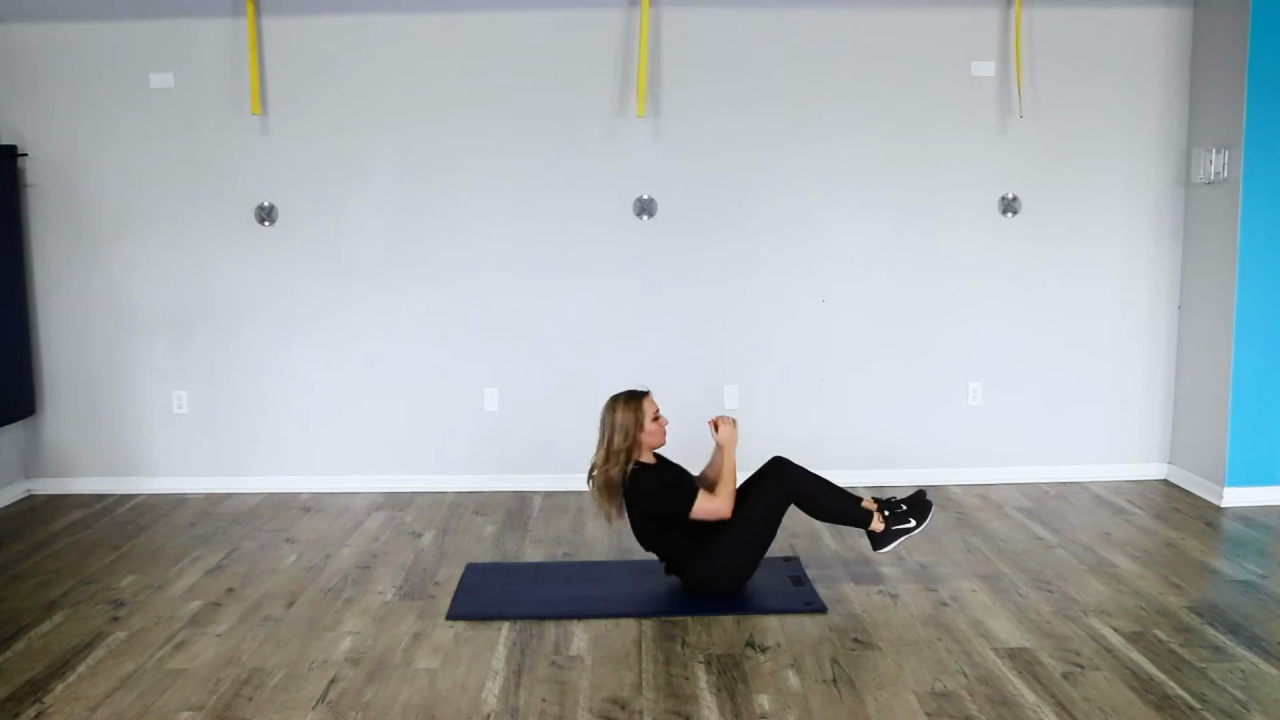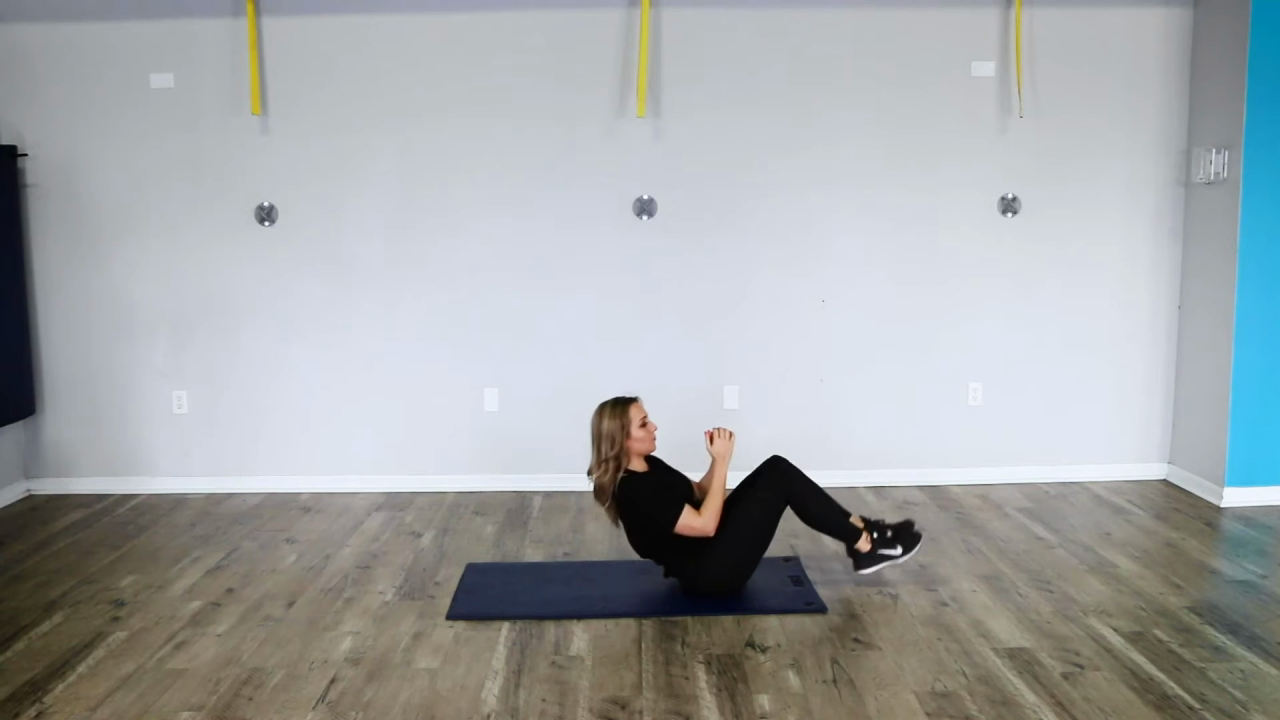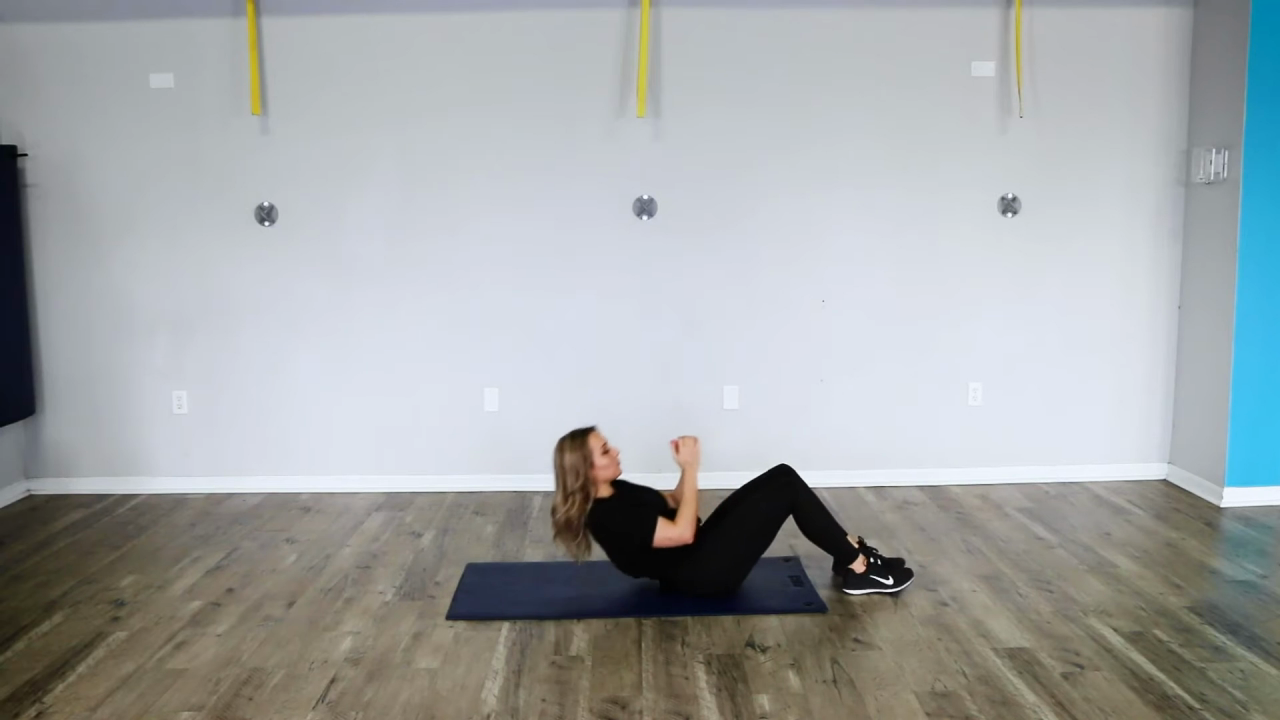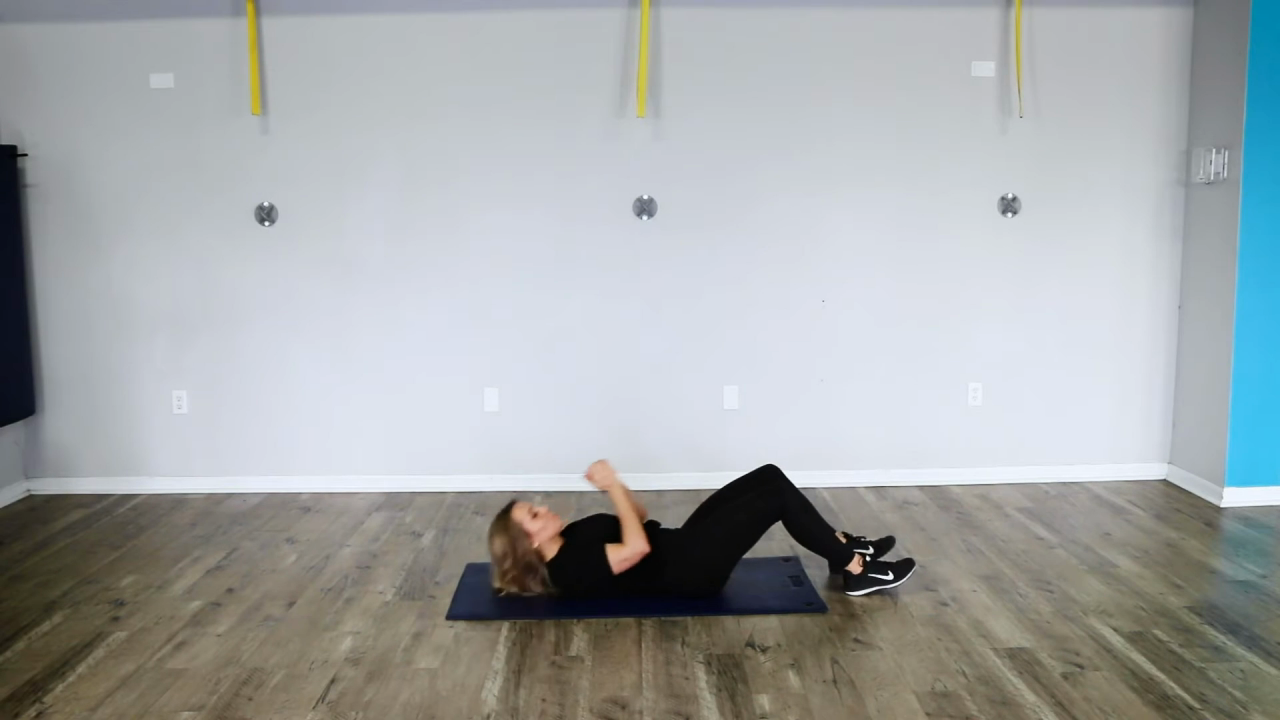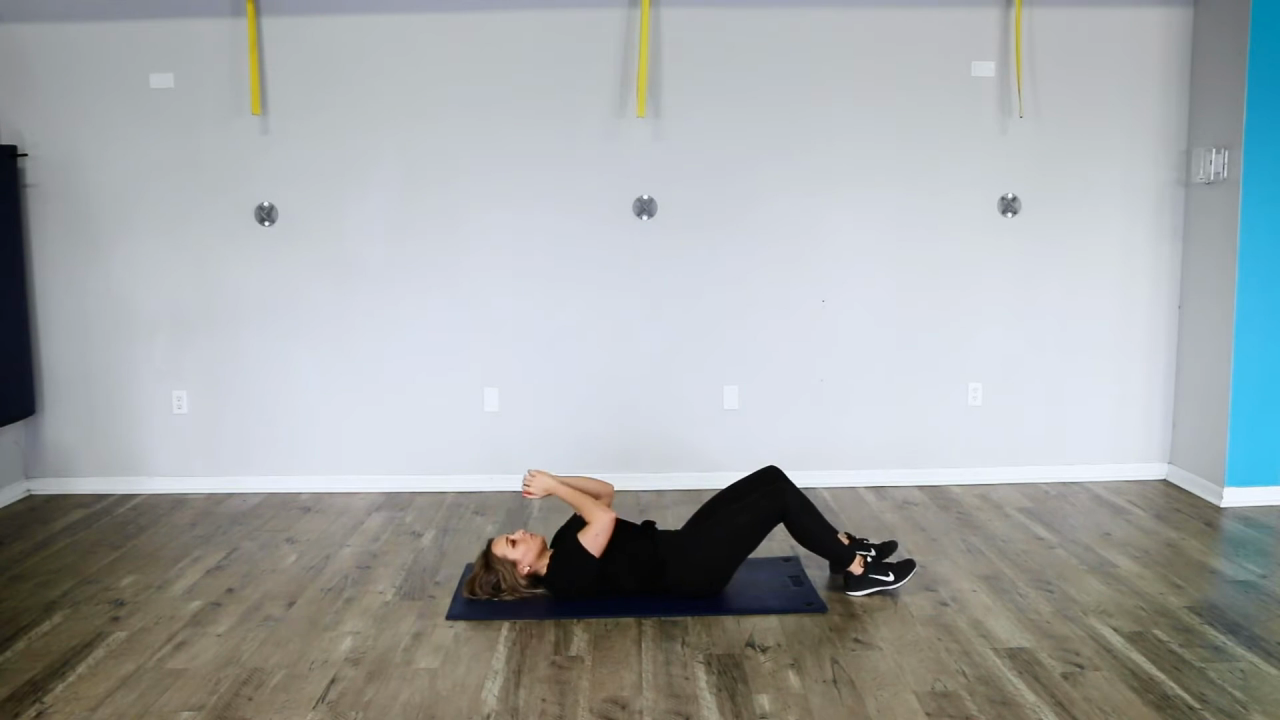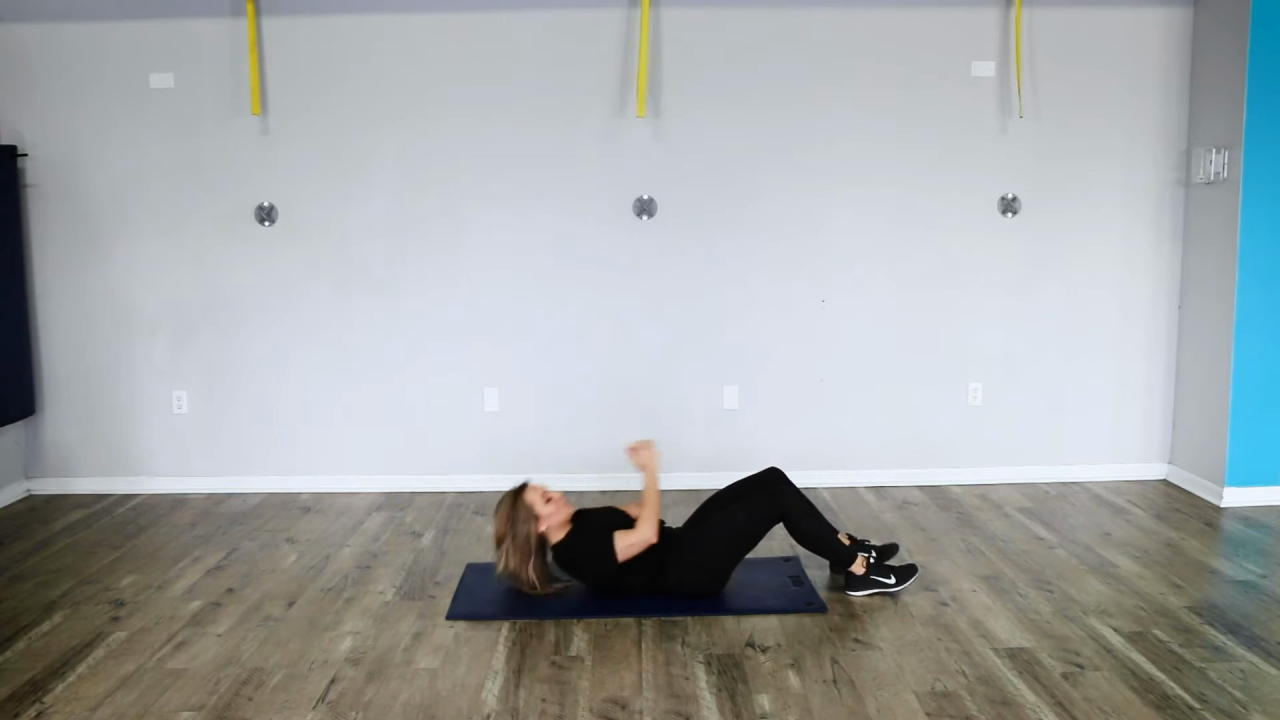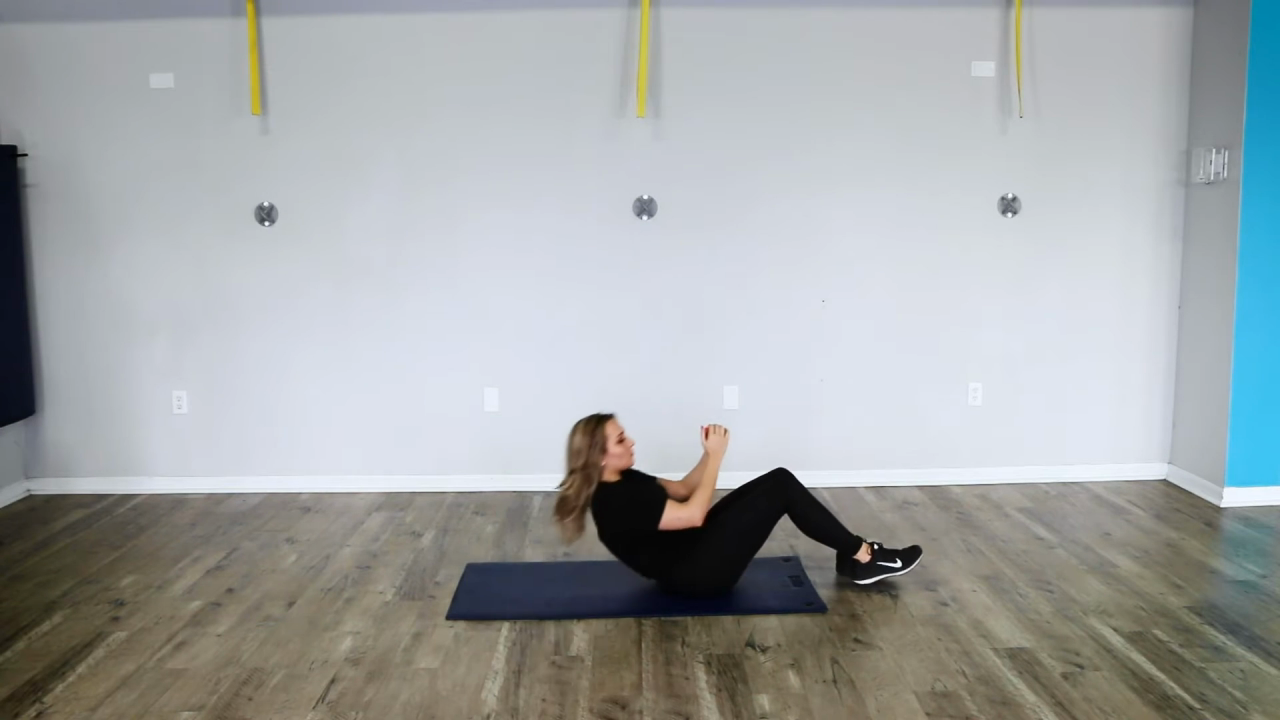
dt=0.4s
person 1, frame 1
left shoulder: (650, 464)
right shoulder: (645, 484)
left elbow: (701, 488)
right elbow: (723, 506)
left wrist: (720, 448)
right wrist: (728, 447)
left hip: (712, 546)
right hip: (712, 570)
left knee: (778, 468)
right knee: (784, 481)
left ankle: (875, 508)
right ankle: (881, 526)
person 1, frame 2
left shoulder: (648, 466)
right shoulder: (635, 492)
left elbow: (698, 494)
right elbow: (705, 525)
left wrist: (717, 459)
right wrist: (722, 461)
left hip: (713, 549)
right hip: (710, 571)
left knee: (777, 468)
right knee: (783, 482)
left ankle: (860, 529)
right ankle: (866, 548)
person 1, frame 3
left shoulder: (614, 492)
right shoulder: (608, 516)
left elbow: (673, 506)
right elbow: (683, 532)
left wrist: (686, 467)
right wrist: (690, 468)
left hip: (703, 549)
right hip: (706, 570)
left knee: (783, 476)
right knee: (789, 490)
left ankle: (852, 552)
right ankle: (859, 572)
person 1, frame 4
left shoulder: (574, 538)
right shoulder: (572, 568)
left elbow: (638, 517)
right elbow: (639, 547)
left wrist: (612, 485)
right wrist: (611, 487)
left hip: (681, 547)
right hip: (690, 570)
left knee: (769, 477)
right knee: (777, 496)
left ankle: (845, 548)
right ankle: (857, 571)
person 1, frame 5
left shoulder: (561, 543)
right shoulder: (567, 575)
left elbow: (607, 494)
right elbow: (604, 519)
left wrist: (555, 481)
right wrist: (553, 487)
left hip: (678, 547)
right hip: (690, 570)
left knee: (772, 479)
right knee: (781, 498)
left ankle: (847, 547)
right ankle: (859, 572)
person 1, frame 6
left shoulder: (577, 525)
right shoulder: (576, 549)
left elbow: (638, 513)
right elbow: (646, 534)
left wrist: (648, 473)
right wrist: (649, 472)
left hip: (681, 547)
right hip: (688, 571)
left knee: (772, 479)
right knee: (778, 498)
left ankle: (847, 547)
right ankle: (861, 572)
person 1, frame 7
left shoulder: (620, 480)
right shoulder: (616, 501)
left elbow: (681, 491)
right elbow: (694, 514)
left wrist: (708, 454)
right wrist: (715, 456)
left hip: (693, 549)
right hip: (696, 573)
left knee: (779, 479)
right knee: (782, 491)
left ankle: (854, 552)
right ankle: (865, 560)
